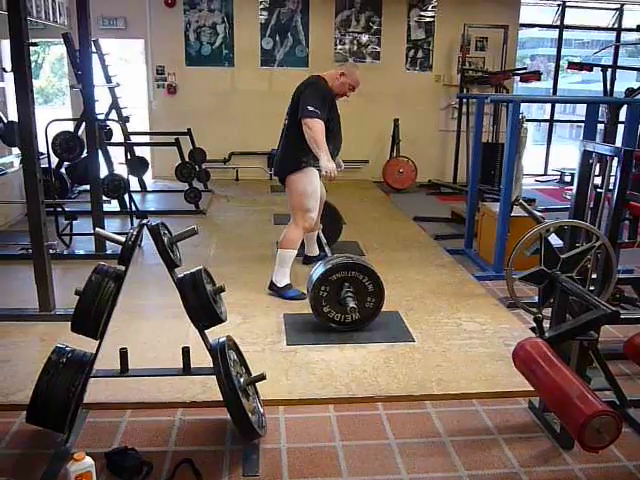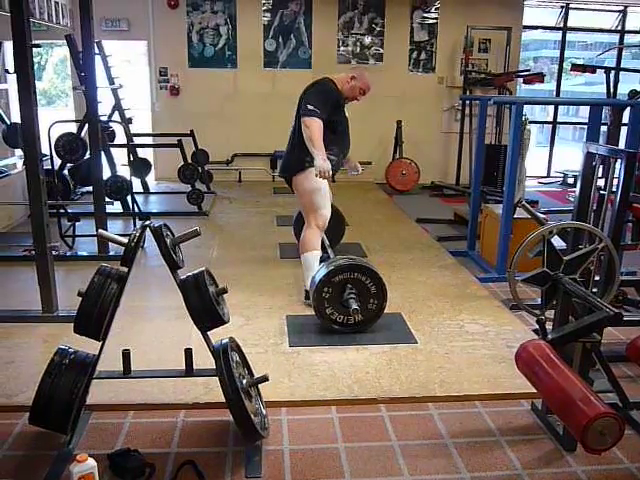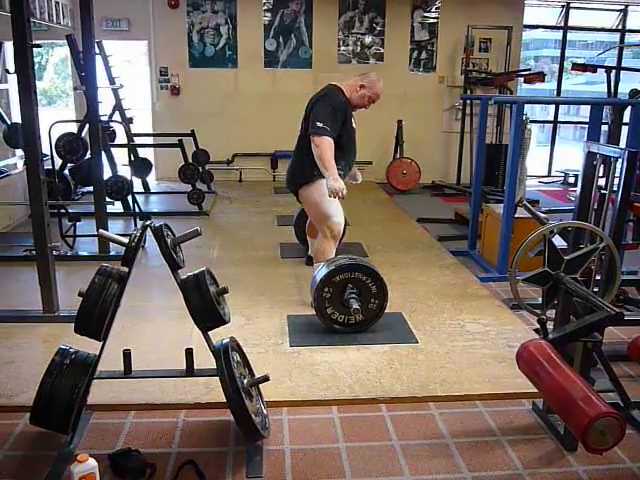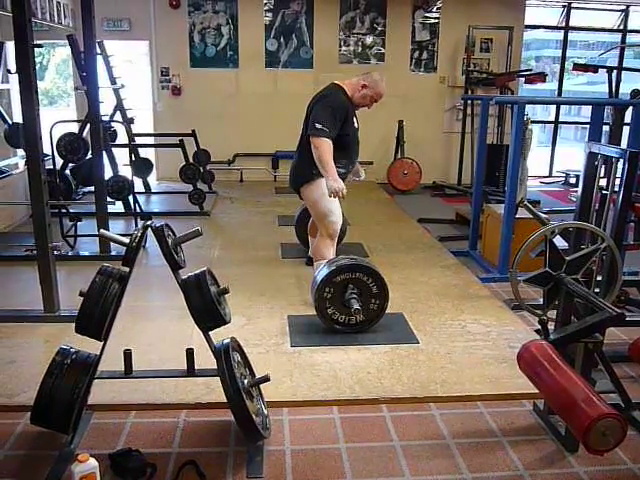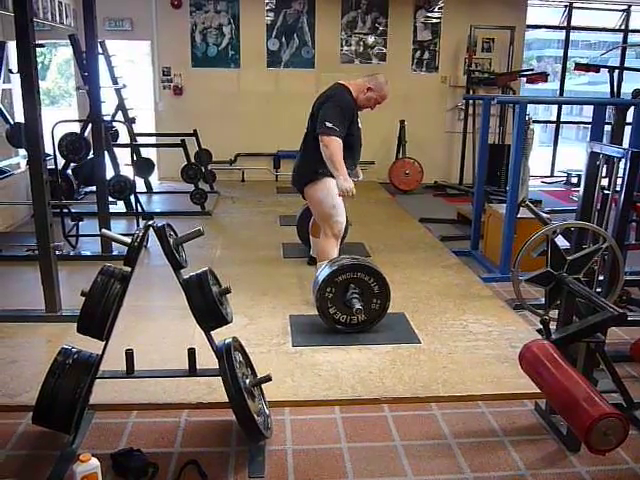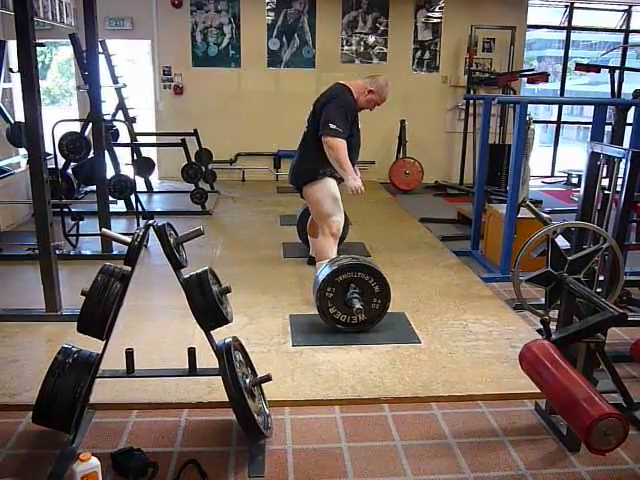
dt=0.3s
person 1, frame 1
left shoulder: (322, 92)
right shoulder: (318, 88)
right elbow: (311, 123)
left wrist: (330, 157)
right wrist: (324, 158)
left hip: (304, 162)
right hip: (301, 163)
left knee: (317, 204)
right knee: (303, 219)
left ankle: (312, 253)
right ankle: (279, 281)
person 1, frame 2
left shoulder: (334, 96)
right shoulder: (324, 90)
right elbow: (310, 122)
left wrist: (347, 160)
right wrist: (319, 156)
left hip: (312, 165)
right hip: (307, 165)
left knee: (322, 209)
right knee: (318, 220)
left ankle: (314, 256)
right ankle: (312, 286)
person 1, frame 3
left shoulder: (341, 101)
right shoulder: (331, 101)
right elbow: (320, 139)
left wrist: (349, 169)
right wrist: (332, 177)
left hip: (319, 174)
right hip: (313, 175)
left knee: (320, 217)
right knee: (333, 228)
left ankle: (313, 255)
person 1, frame 4
left shoulder: (343, 99)
right shoulder: (332, 101)
right elbow: (320, 140)
left wrist: (353, 164)
right wrist: (331, 177)
left hip: (323, 173)
right hip: (315, 174)
left knee: (321, 216)
right knee: (330, 228)
left ankle: (314, 255)
person 1, frame 5
left shoulder: (344, 98)
right shoulder: (340, 101)
right elbow: (329, 139)
left wrist: (351, 166)
right wrist: (342, 177)
left hip: (320, 171)
right hip: (318, 173)
left knee: (323, 216)
right knee: (334, 227)
left ankle: (316, 255)
person 1, frame 6
left shoulder: (342, 96)
right shoulder: (341, 101)
right elbow: (332, 140)
left wrist: (350, 167)
right wrist: (349, 176)
left hip: (316, 169)
right hip: (317, 172)
left knee: (321, 215)
right knee: (332, 227)
left ankle: (315, 255)
